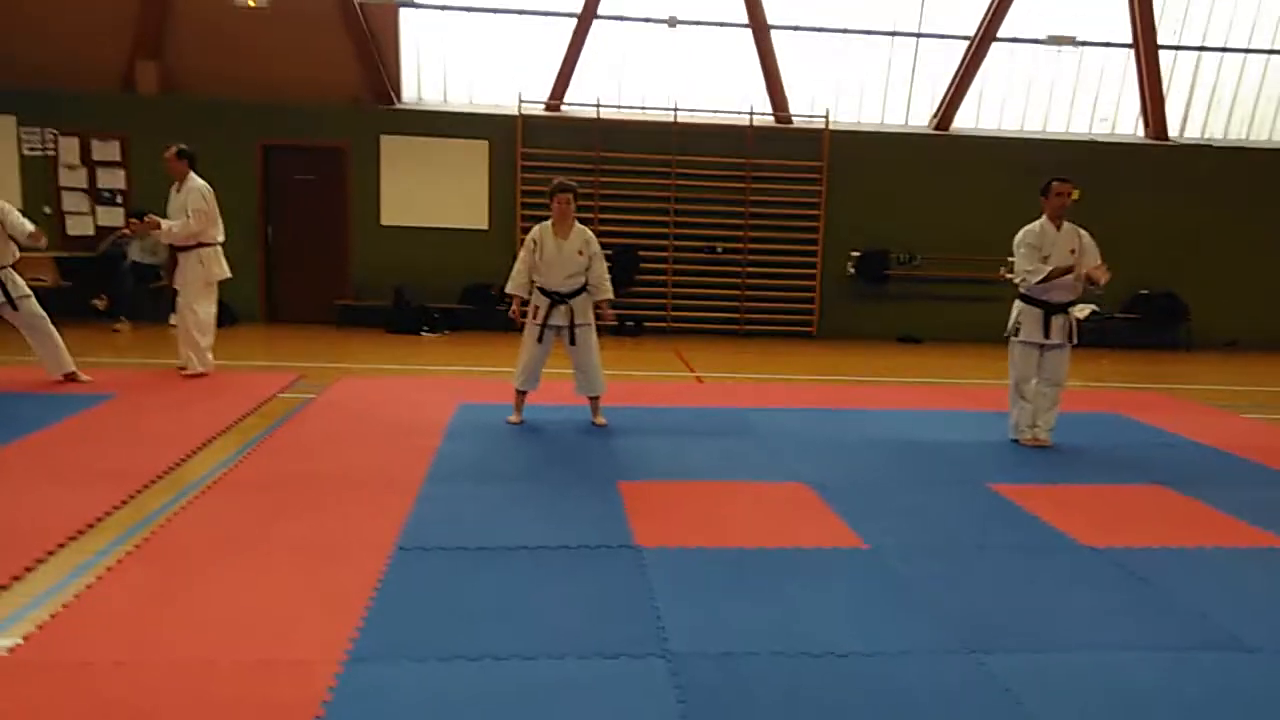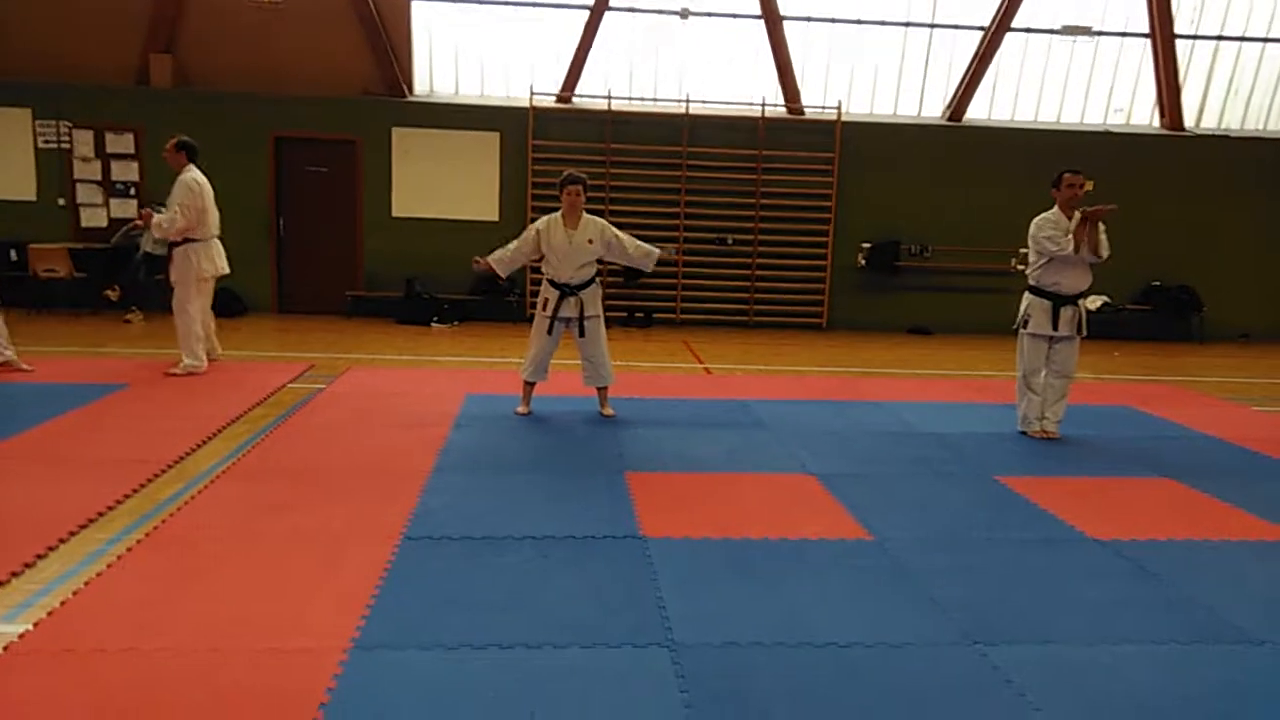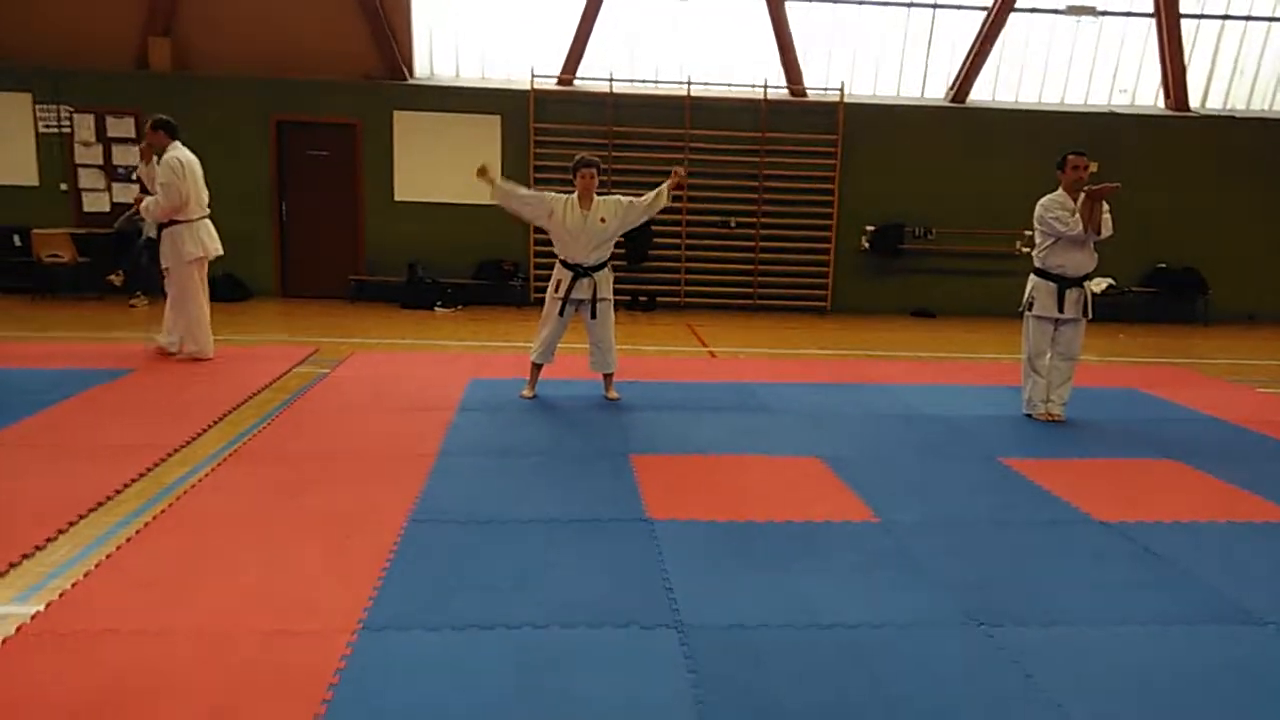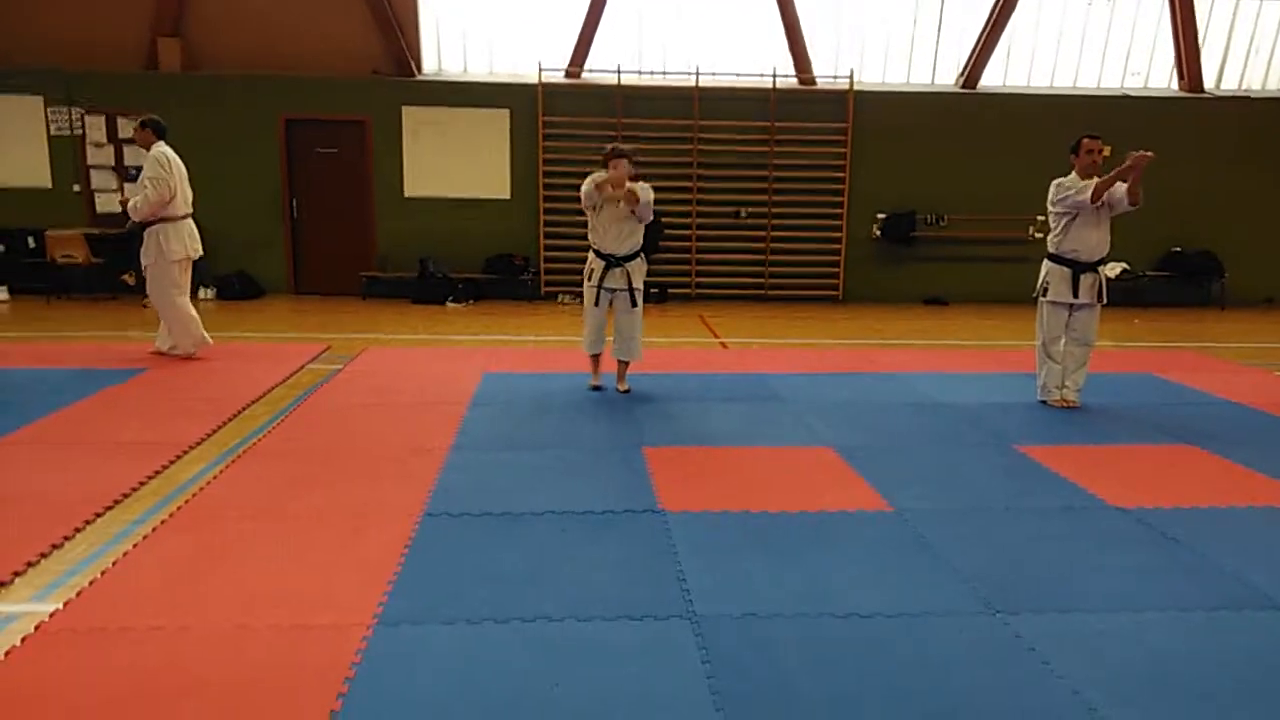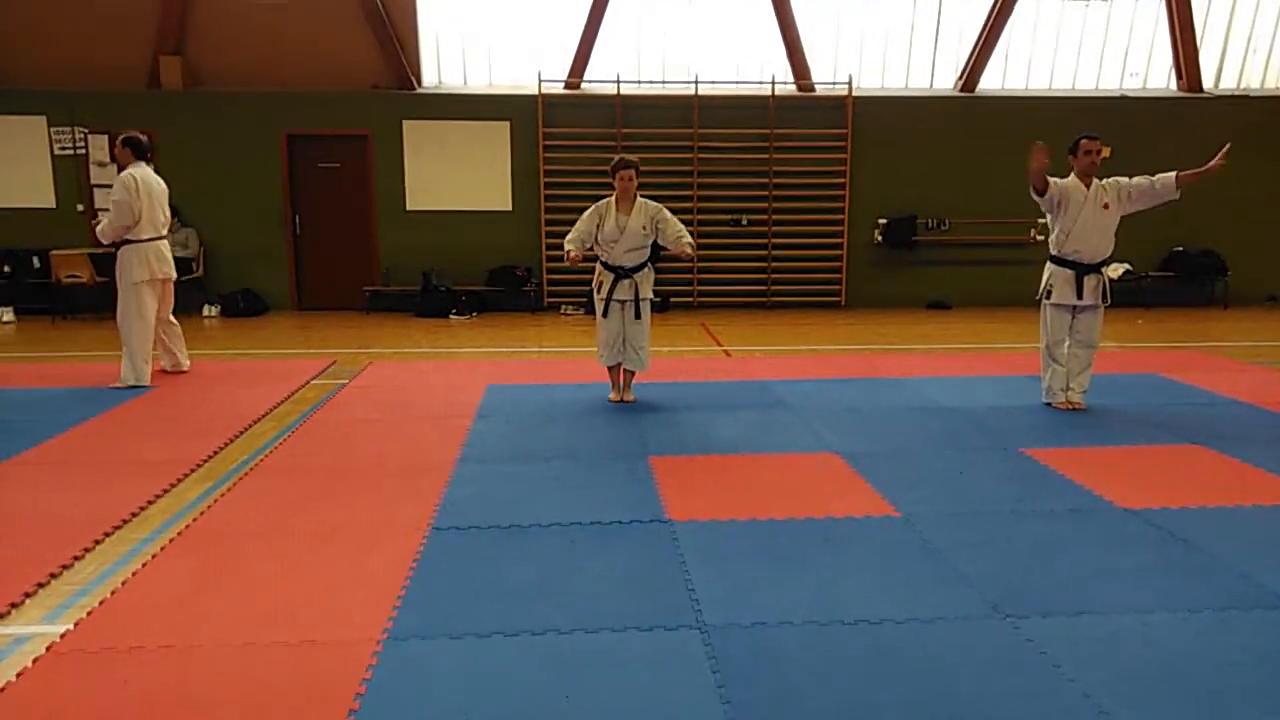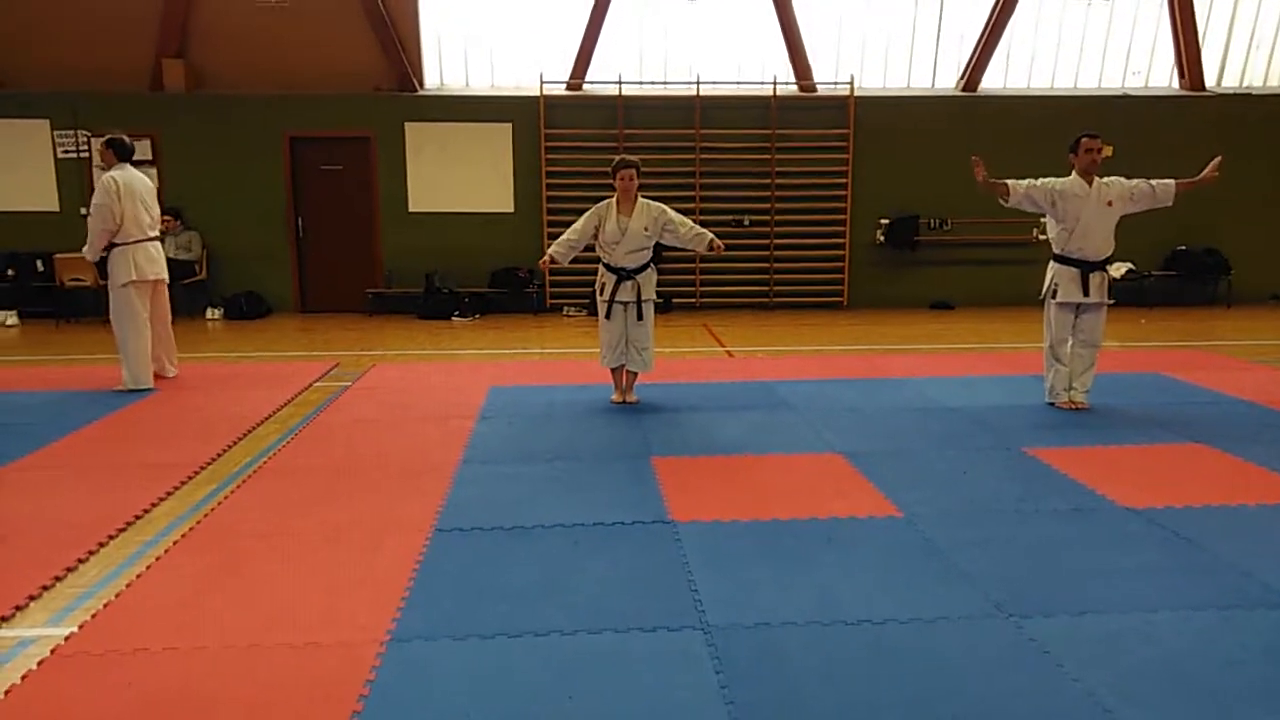
dt=0.5s
person 1, frame 1
left shoulder: (1080, 237)
right shoulder: (1029, 234)
left elbow: (1092, 271)
right elbow: (1031, 273)
left wrist: (1092, 274)
right wrist: (1069, 269)
left hip: (1061, 317)
right hip: (1031, 313)
left knee: (1053, 378)
right knee: (1023, 376)
left ankle: (1041, 429)
right ankle: (1022, 429)
person 1, frame 2
left shoulder: (1091, 224)
right shoulder: (1042, 223)
left elbow: (1095, 255)
right elbow: (1068, 251)
left wrist: (1093, 223)
right wrist: (1083, 222)
left hip: (1071, 308)
right hip: (1040, 305)
left knee: (1062, 370)
right knee: (1032, 368)
left ankle: (1050, 422)
right ankle: (1031, 422)
person 1, frame 3
left shoulder: (1095, 205)
right shoulder: (1048, 205)
left elbow: (1097, 233)
right elbow: (1077, 230)
left wrist: (1096, 201)
right wrist: (1089, 200)
left hip: (1077, 290)
right hip: (1046, 287)
left knee: (1067, 353)
right knee: (1037, 351)
left ankle: (1055, 404)
right ankle: (1036, 405)
person 1, frame 4
left shoulder: (1110, 186)
right shoulder: (1061, 187)
left elbow: (1131, 200)
right elbow: (1090, 196)
left wrist: (1136, 173)
right wrist: (1120, 171)
left hip: (1090, 276)
right hip: (1060, 273)
left knee: (1082, 339)
right knee: (1052, 337)
left ankle: (1070, 391)
right ankle: (1051, 391)
person 1, frame 5
left shoulder: (1116, 190)
right shoulder: (1061, 189)
left elbow: (1160, 185)
right elbow: (1041, 189)
left wrist: (1206, 169)
right wrist: (1036, 174)
left hip: (1092, 278)
right hip: (1061, 276)
left knee: (1085, 341)
right knee: (1055, 340)
left ankle: (1075, 392)
right ankle: (1055, 393)
person 1, frame 6
left shoulder: (1117, 189)
right shoulder: (1056, 189)
left elbow: (1156, 190)
right elbow: (1020, 190)
left wrist: (1199, 180)
right wrist: (988, 183)
left hip: (1096, 276)
right hip: (1065, 274)
left knee: (1089, 341)
right knee: (1059, 339)
left ankle: (1079, 392)
right ankle: (1059, 393)
person 2, frame 1
left shoulder: (586, 237)
right shoulder: (538, 234)
left elbow: (598, 272)
right elbow: (523, 268)
left wrist: (604, 304)
right wrist: (517, 301)
left hip: (577, 306)
right hip: (543, 305)
left knee: (588, 361)
right knee: (530, 359)
left ankle: (596, 412)
right ankle: (517, 410)
person 2, frame 2
left shoulder: (598, 227)
right shoulder: (545, 226)
left elbow: (627, 247)
right elbow: (519, 249)
left wrist: (656, 255)
right wrist: (488, 263)
left hip: (586, 297)
right hip: (553, 295)
left knee: (595, 351)
right knee: (539, 350)
left ankle: (604, 403)
right ankle: (525, 401)
person 2, frame 3
left shoulder: (615, 207)
right shoulder: (556, 205)
left elbow: (646, 203)
right elbow: (522, 197)
left wrist: (670, 184)
right wrist: (493, 181)
left hip: (597, 281)
right hip: (566, 278)
left knee: (603, 336)
right knee: (548, 332)
left ankle: (608, 386)
right ankle: (531, 384)
person 2, frame 4
left shoulder: (639, 192)
right shoulder: (597, 193)
left elbow: (644, 198)
right elbow: (590, 188)
left wrist: (624, 193)
right wrist: (607, 181)
left hip: (630, 269)
right hip: (599, 267)
left knee: (629, 327)
right knee: (594, 324)
left ankle: (621, 376)
right ankle: (596, 373)
person 2, frame 5
left shoulder: (652, 211)
right shoulder: (600, 210)
left elbow: (674, 231)
right elbow: (579, 234)
left wrist: (686, 246)
right wrist: (573, 251)
left hip: (637, 281)
right hip: (608, 280)
left knee: (636, 337)
right knee: (609, 336)
left ankle: (627, 387)
right ankle: (615, 387)
person 2, frame 6
left shoulder: (655, 211)
right shoulder: (600, 212)
left elbow: (683, 228)
right elbow: (575, 235)
left wrist: (709, 240)
right wrist: (552, 254)
left hip: (640, 282)
right hip: (610, 281)
left knee: (639, 338)
right knee: (612, 337)
left ankle: (630, 388)
right ankle: (617, 388)
person 3, frame 1
left shoulder: (198, 188)
right shoulder: (177, 188)
left elbow: (193, 226)
left wrist: (160, 225)
right wrist: (152, 226)
left hip: (201, 258)
right hip: (188, 258)
left knee: (194, 309)
right knee: (187, 310)
left ankle: (200, 363)
right ankle: (194, 361)
person 3, frame 2
left shoulder: (187, 181)
right shoulder: (193, 178)
left elbow: (183, 221)
left wrist: (155, 220)
right wrist: (158, 218)
left hip: (194, 252)
right hip: (201, 250)
left knee: (188, 307)
right knee: (200, 306)
left ankle: (193, 362)
right ankle: (209, 349)
person 3, frame 3
left shoulder: (171, 160)
right shoulder: (185, 156)
left elbow: (169, 201)
left wrist: (144, 205)
left hip: (184, 233)
right hip: (193, 230)
left knee: (189, 295)
right knee: (180, 292)
left ankle: (199, 347)
right ankle: (173, 341)
person 3, frame 4
left shoulder: (156, 156)
right shoulder: (169, 155)
left elbow: (156, 196)
left wrist: (132, 206)
right wrist: (138, 205)
left hip: (167, 233)
right hip: (178, 229)
left knee: (165, 293)
right knee: (173, 292)
left ankle: (194, 341)
right ankle: (173, 343)
person 3, frame 5
left shoulder: (127, 178)
right shoulder: (156, 179)
left elbow: (121, 220)
left wrist: (101, 230)
left hip: (137, 254)
right hip: (158, 250)
left knee: (135, 317)
right knee: (162, 313)
left ankle: (136, 375)
right ankle: (177, 361)
person 3, frame 6
left shoulder: (110, 181)
right shoulder: (144, 180)
left elbow: (103, 224)
left wrist: (92, 251)
left hip: (128, 257)
right hip: (152, 252)
left knee: (131, 320)
right knee: (158, 316)
left ankle: (138, 378)
right ankle: (165, 366)
